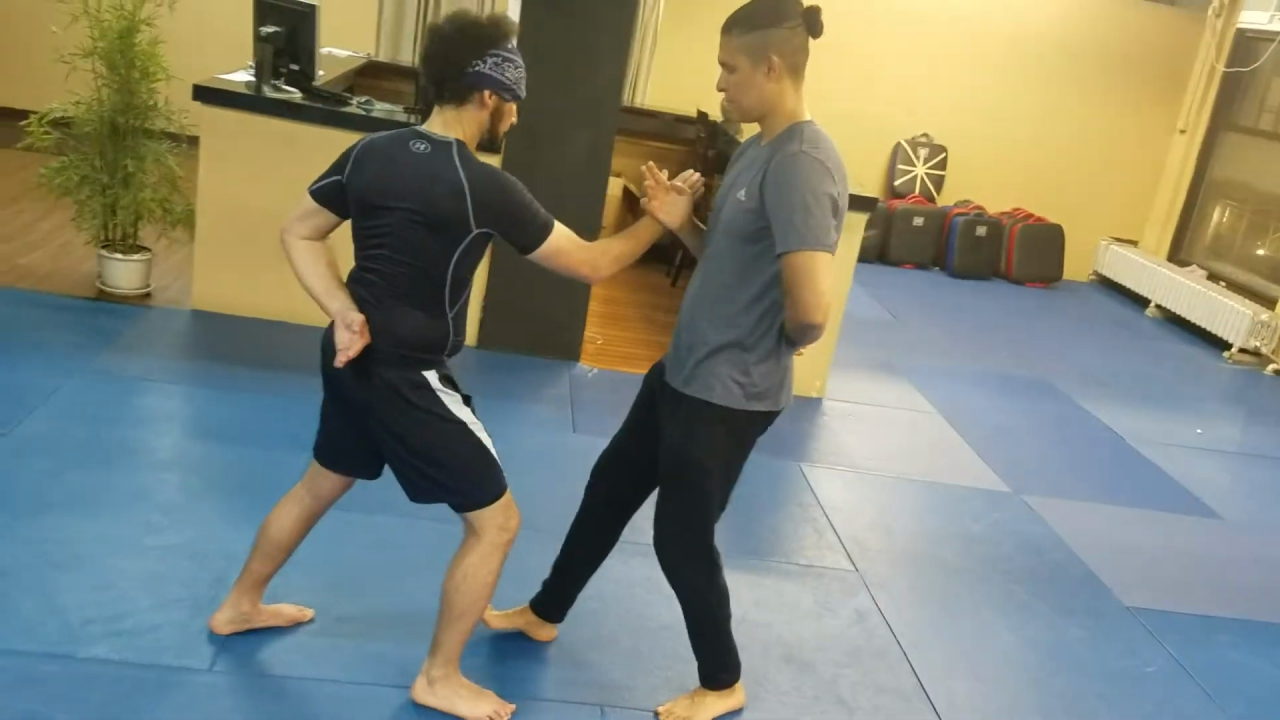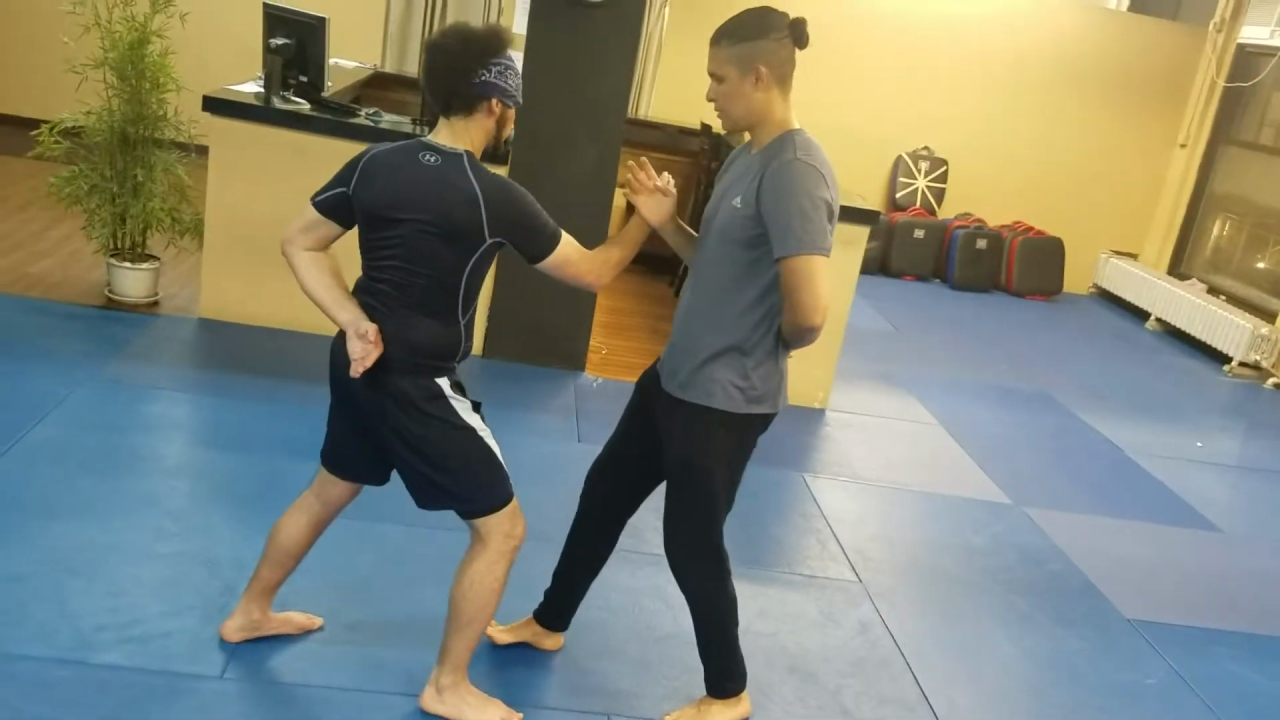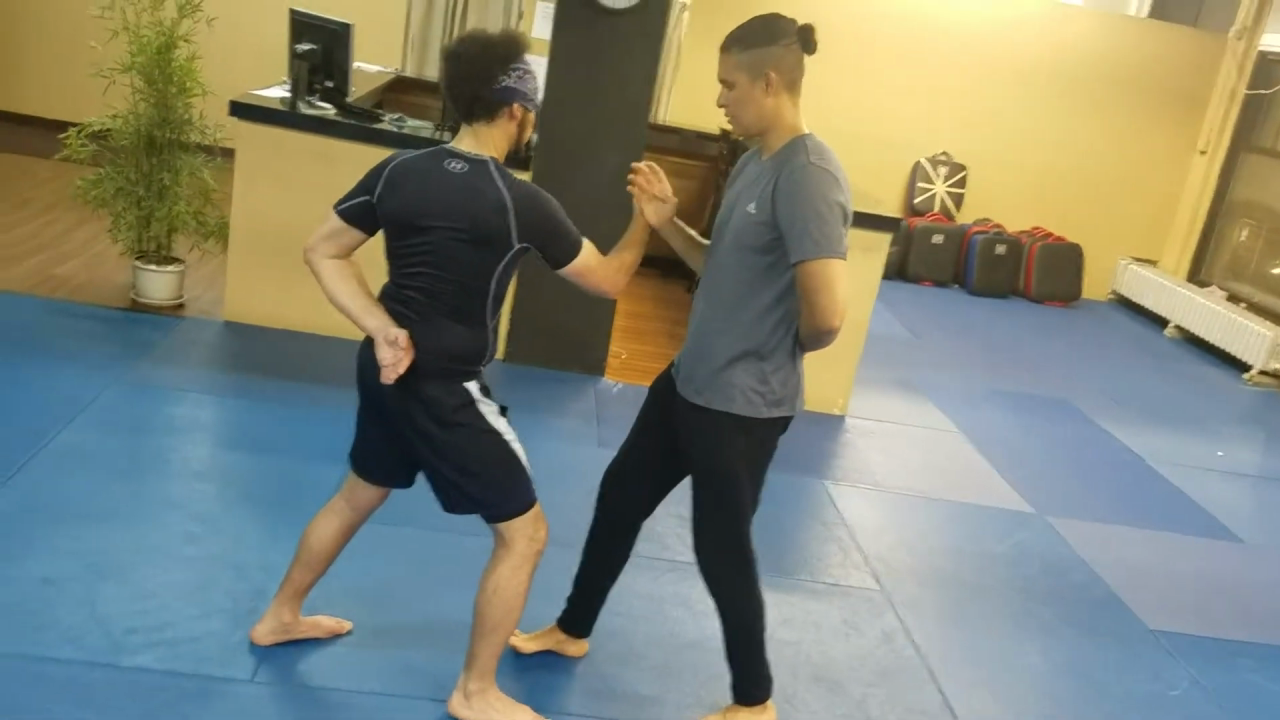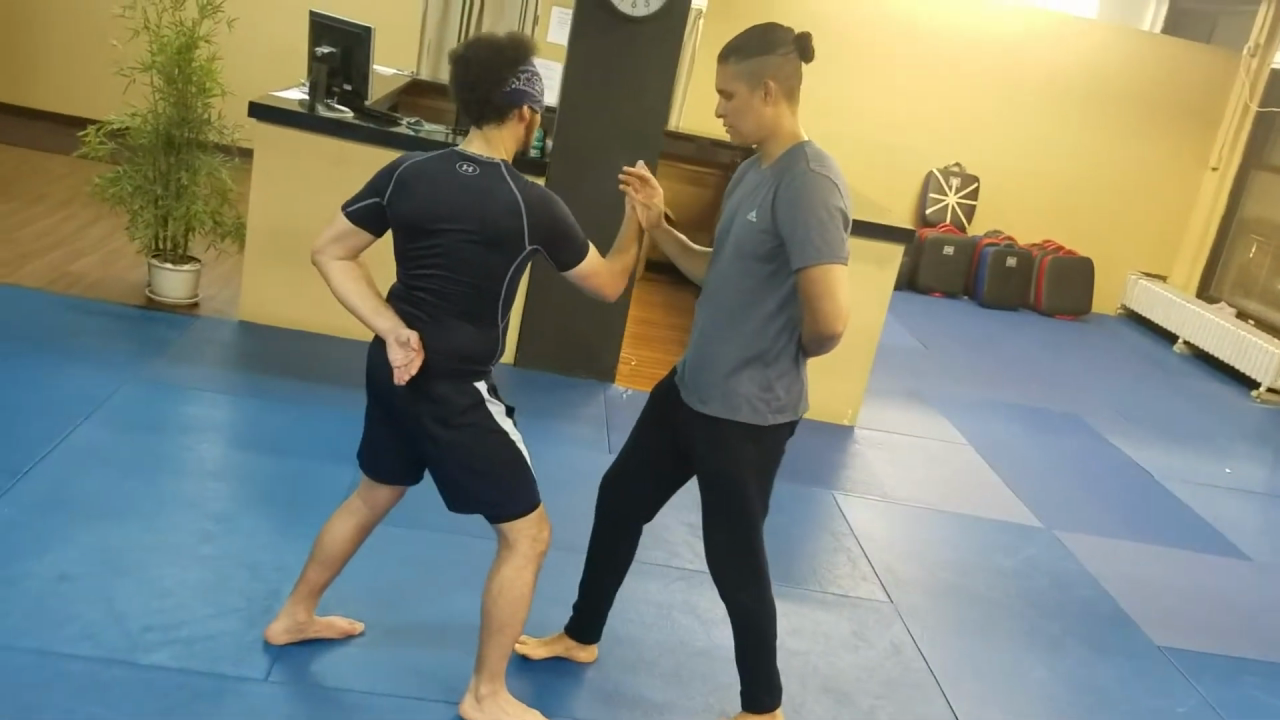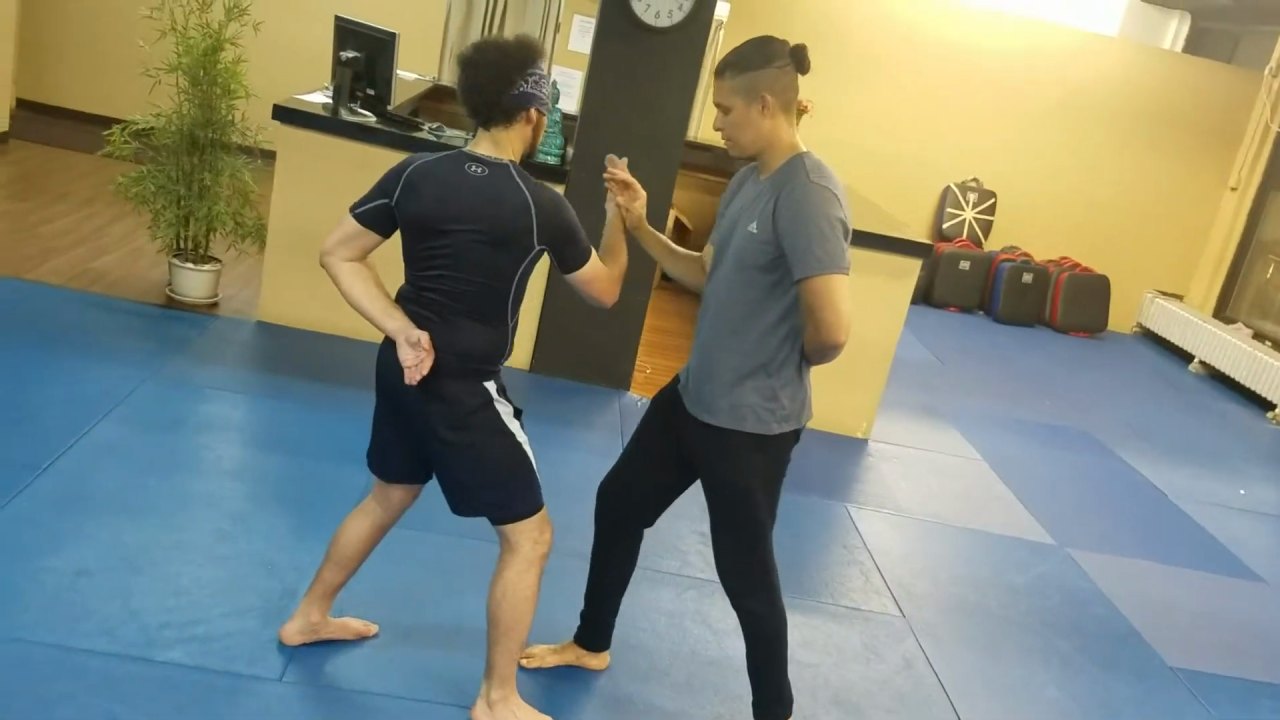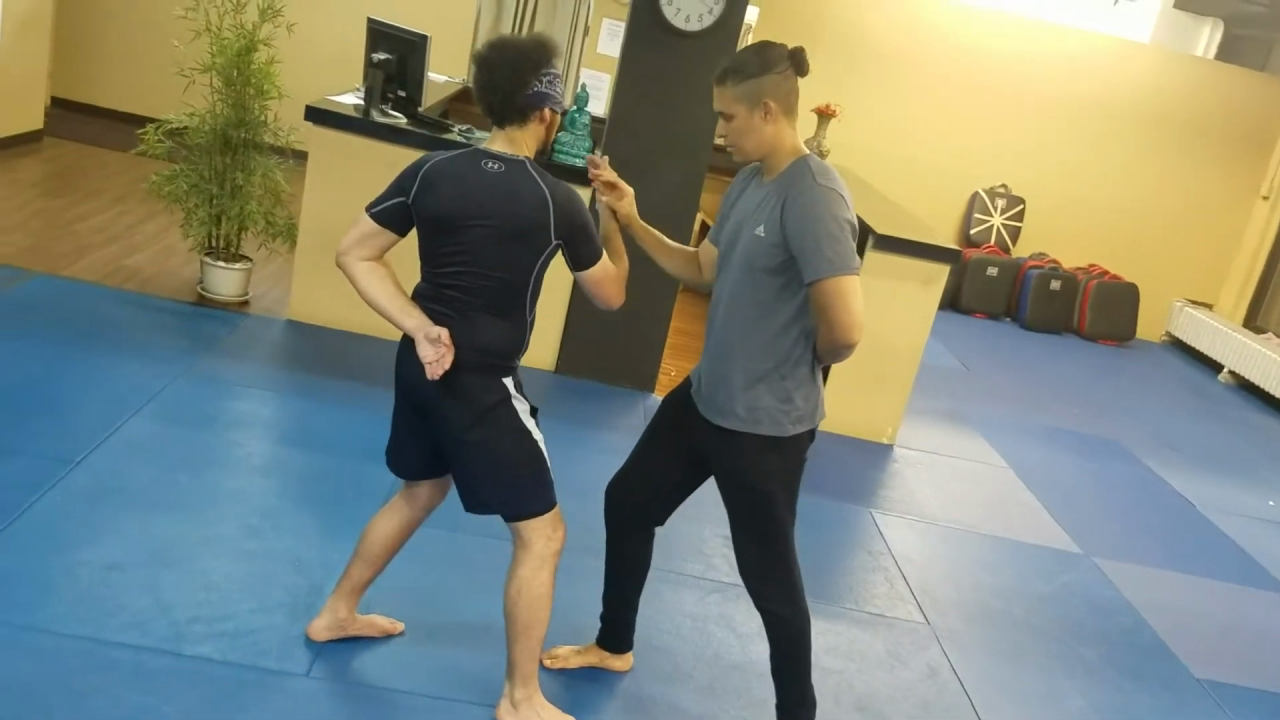
dt=0.3s
person 1, frame 1
left shoulder: (802, 164)
right shoulder: (755, 148)
left elbow: (810, 309)
left wrist: (776, 343)
right wrist: (679, 222)
left hip: (729, 391)
right hip: (684, 369)
left knee: (681, 538)
right knee: (609, 486)
right ankle: (545, 612)
person 1, frame 2
left shoulder: (795, 171)
right shoulder: (743, 156)
left elbow: (808, 312)
left wrist: (763, 347)
right wrist: (665, 223)
left hip: (725, 398)
right hip: (676, 376)
left knee: (691, 544)
right knee: (604, 492)
right ankle: (548, 623)
person 1, frame 3
left shoulder: (808, 175)
right shoulder: (752, 162)
left elbow: (826, 314)
left wrist: (780, 348)
right wrist: (668, 225)
left hip: (743, 403)
right hip: (690, 380)
left knee: (722, 550)
right knee: (620, 496)
right ankle: (572, 630)
person 1, frame 4
left shoulder: (808, 182)
right shoulder: (750, 170)
left elbow: (829, 320)
left wrist: (781, 354)
right wrist: (657, 227)
left hip: (747, 411)
right hip: (692, 387)
left knee: (735, 559)
right knee: (619, 498)
right ankle: (580, 636)
person 1, frame 5
left shoulder: (808, 194)
right shoulder: (746, 181)
left elbow: (831, 330)
left wrist: (785, 362)
right wrist: (641, 227)
left hip: (752, 420)
right hip: (694, 395)
left knee: (745, 570)
right knee: (618, 502)
right ankle: (590, 644)
person 1, frame 6
left shoulder: (814, 196)
right shoulder: (747, 182)
left elbow: (844, 329)
right elbow: (702, 270)
left wrist: (795, 363)
right wrist: (631, 221)
left hip: (765, 422)
right hip: (705, 398)
left knee: (768, 572)
right knee: (627, 501)
right ankle: (614, 645)
person 2, frame 1
left shoulder: (369, 152)
right shoulder: (484, 188)
left elbow: (299, 233)
right elbow: (589, 264)
left wrist: (344, 312)
right wrist: (659, 219)
left hip: (352, 358)
right hip: (408, 375)
left knee: (320, 483)
right knee: (496, 521)
left ankle: (239, 605)
person 2, frame 2
left shoulder: (373, 164)
right shoulder: (495, 198)
left elbow: (299, 244)
right elbow: (592, 273)
left wrist: (354, 323)
right wrist: (645, 220)
left hip: (360, 364)
right hip: (418, 383)
left knee: (329, 491)
right knee: (501, 529)
left ankle: (249, 613)
person 2, frame 3
left shoulder: (397, 172)
right shoulder: (521, 203)
left elbow: (322, 253)
right elbow: (608, 280)
left wrist: (382, 329)
right wrist: (646, 218)
left hip: (386, 368)
right hip: (445, 387)
left knee: (359, 493)
right knee: (523, 533)
left ankle: (279, 616)
person 2, frame 4
left shoulder: (406, 173)
right shoulder: (532, 206)
left elbow: (330, 253)
right elbow: (609, 284)
left wrist: (392, 330)
right wrist: (636, 218)
left hip: (395, 366)
right hip: (455, 387)
left knee: (374, 494)
right knee: (526, 534)
left ankle: (294, 616)
person 2, frame 5
left shoulder: (413, 174)
right shoulder: (540, 206)
left elbow: (338, 255)
right elbow: (605, 291)
left wrist: (402, 330)
right wrist: (618, 218)
left hip: (405, 368)
right hip: (464, 386)
left knee: (389, 494)
right knee: (528, 536)
left ankle: (308, 617)
person 2, frame 6
left shoulder: (429, 172)
right shoulder: (557, 201)
left elbow: (355, 255)
right elbow: (610, 295)
left wrist: (421, 327)
right wrist: (610, 217)
left hip: (422, 362)
right hip: (482, 382)
left knee: (420, 493)
right knee: (541, 534)
left ankle: (336, 612)
